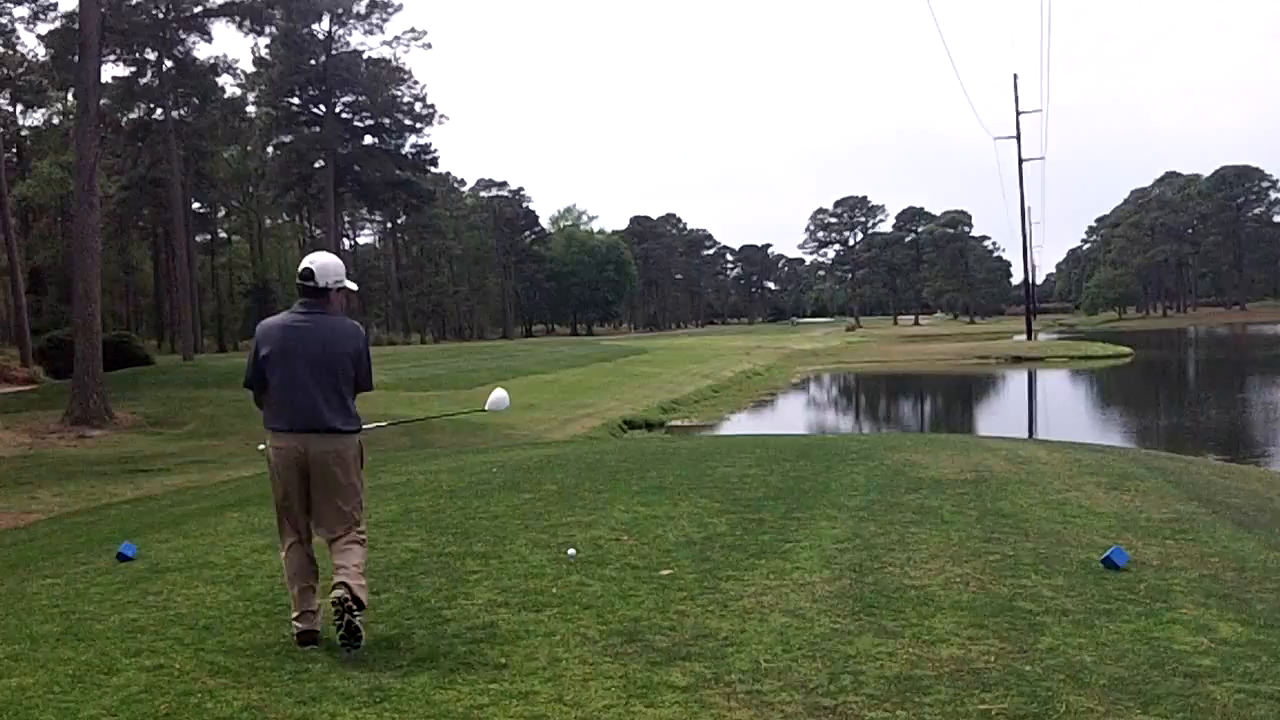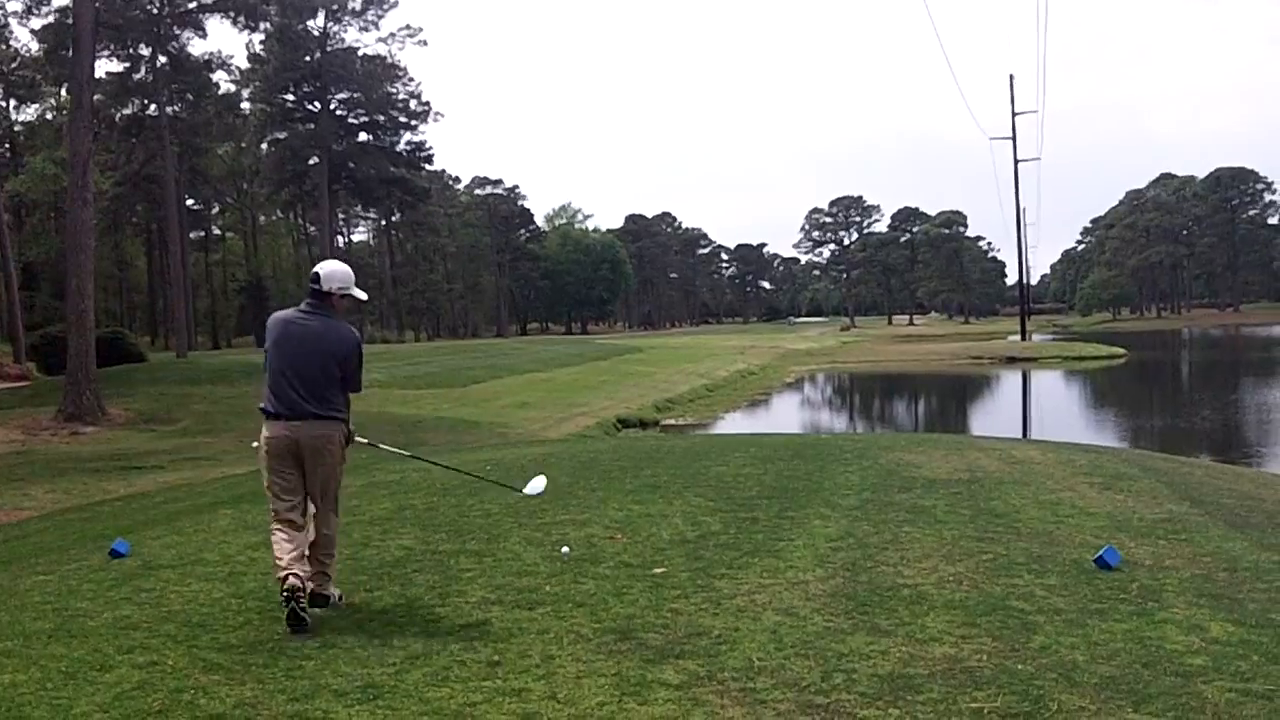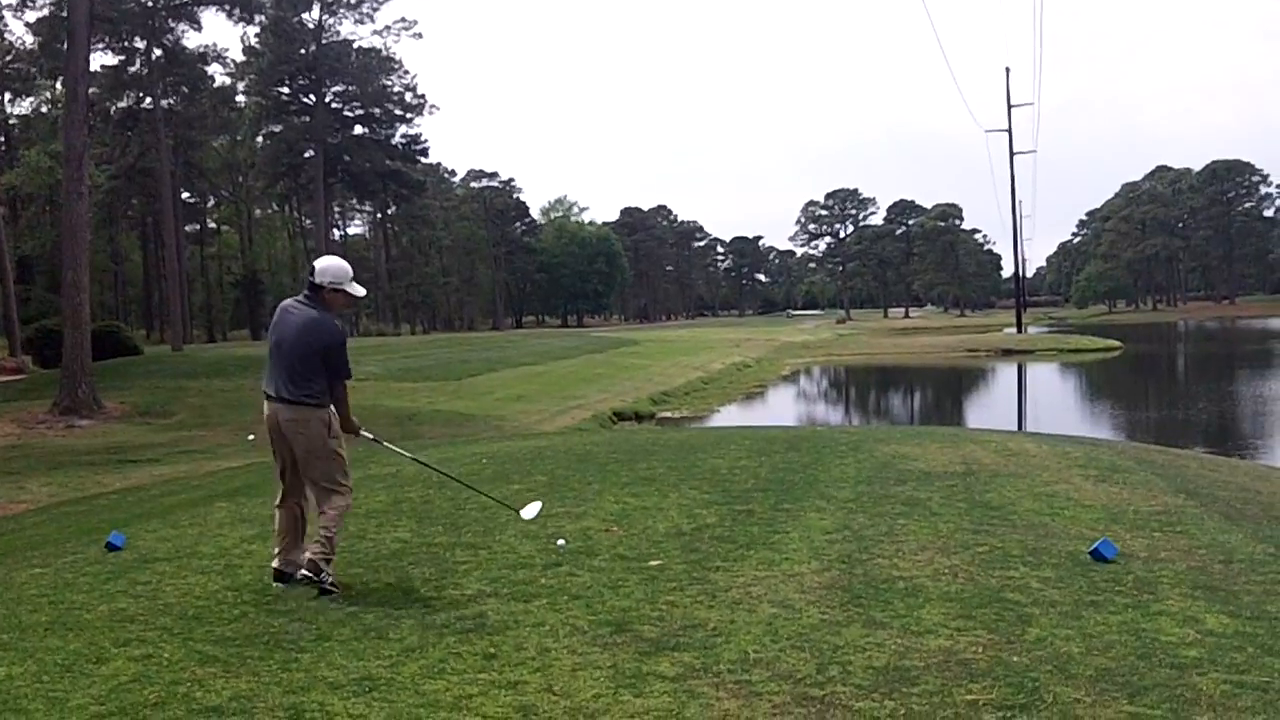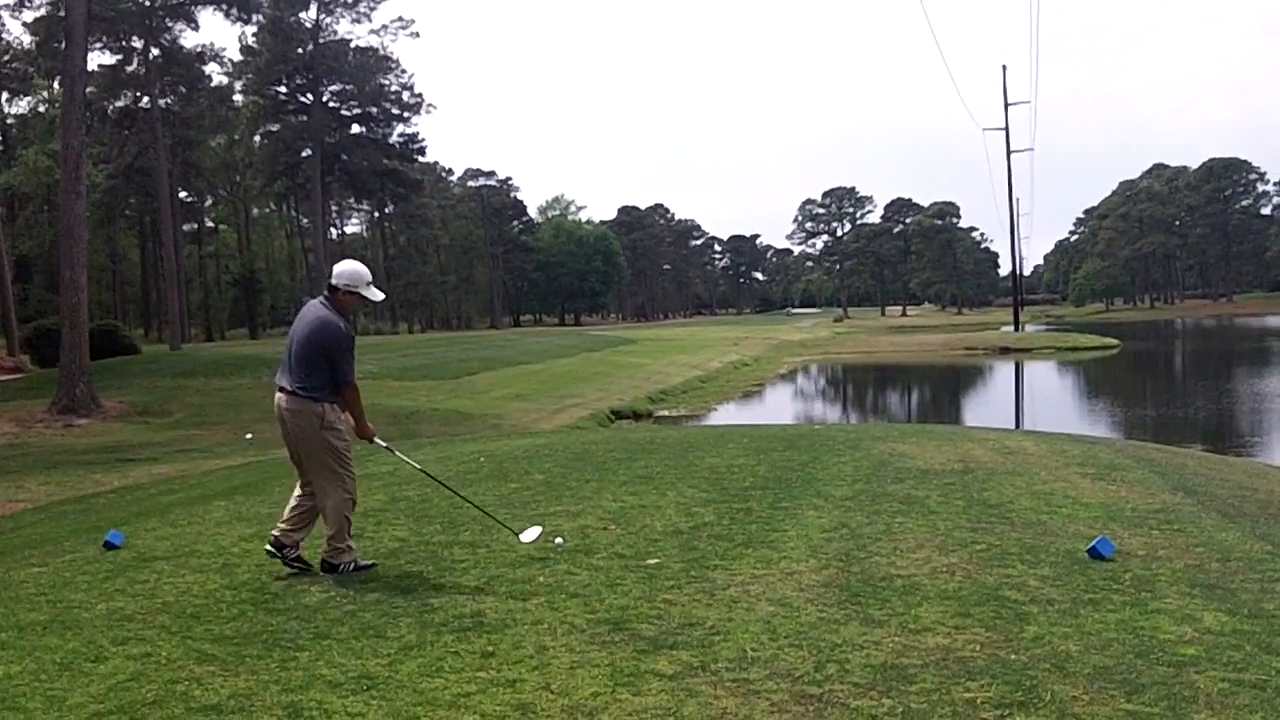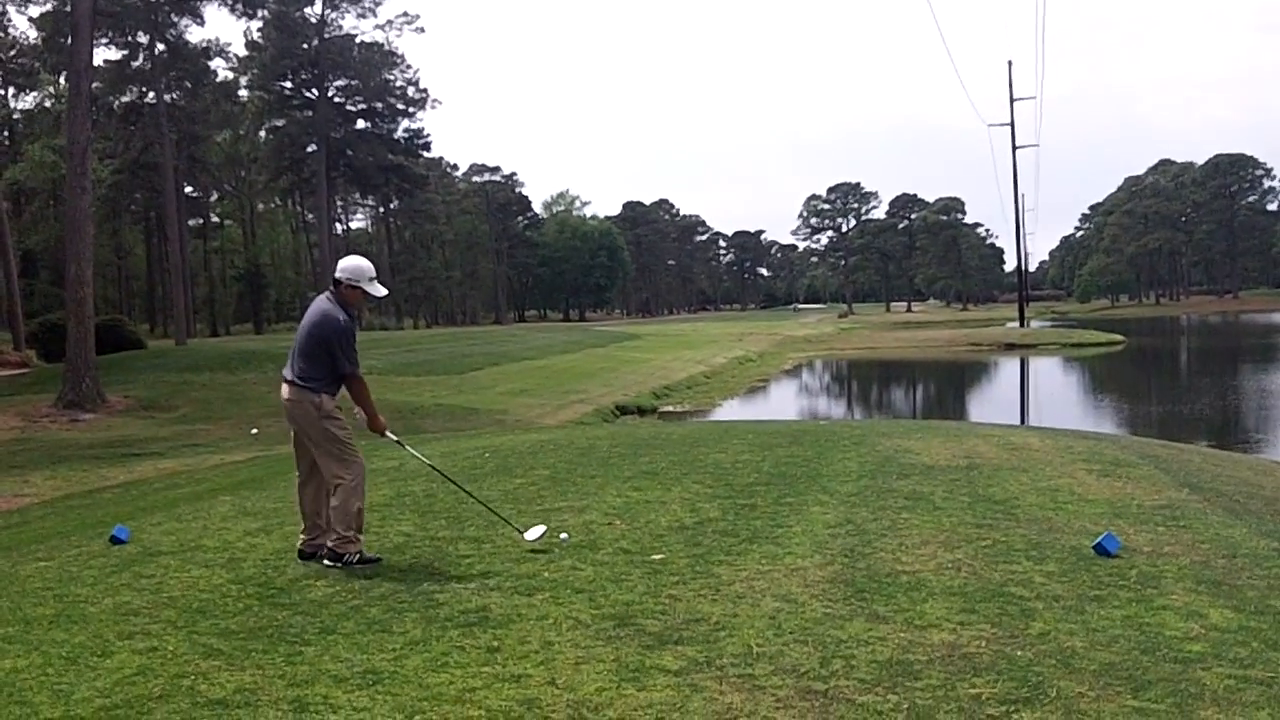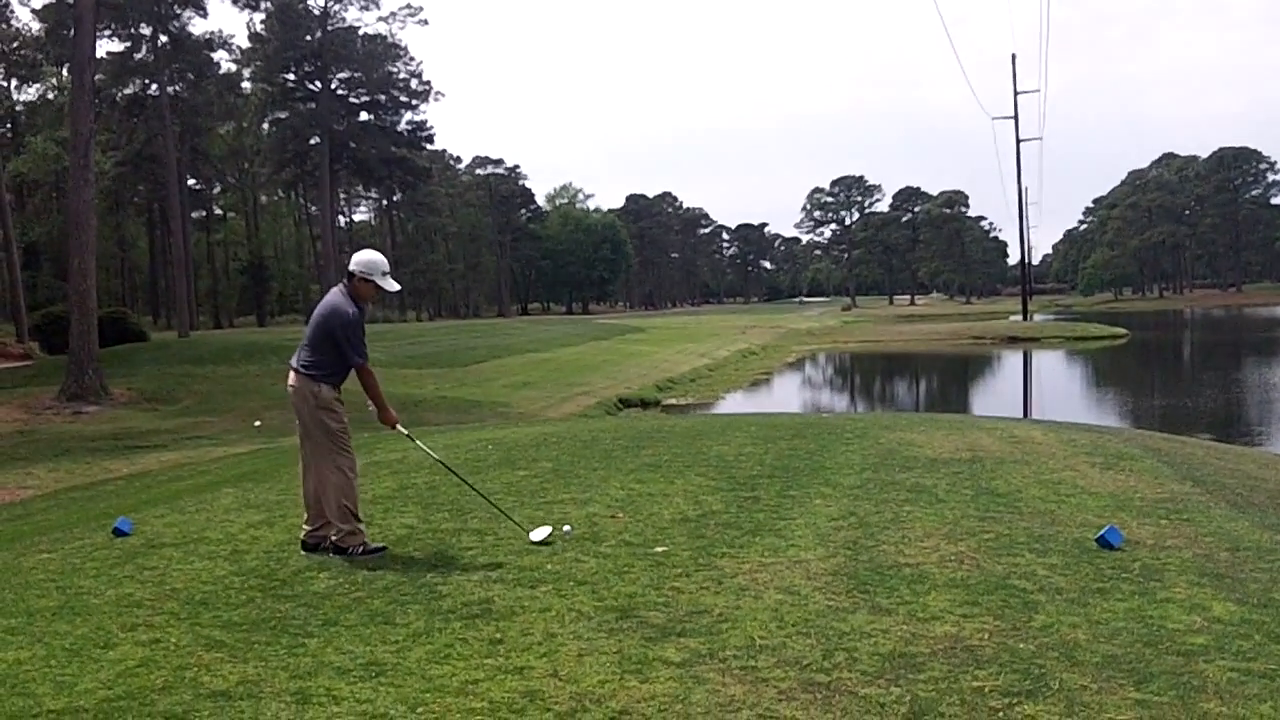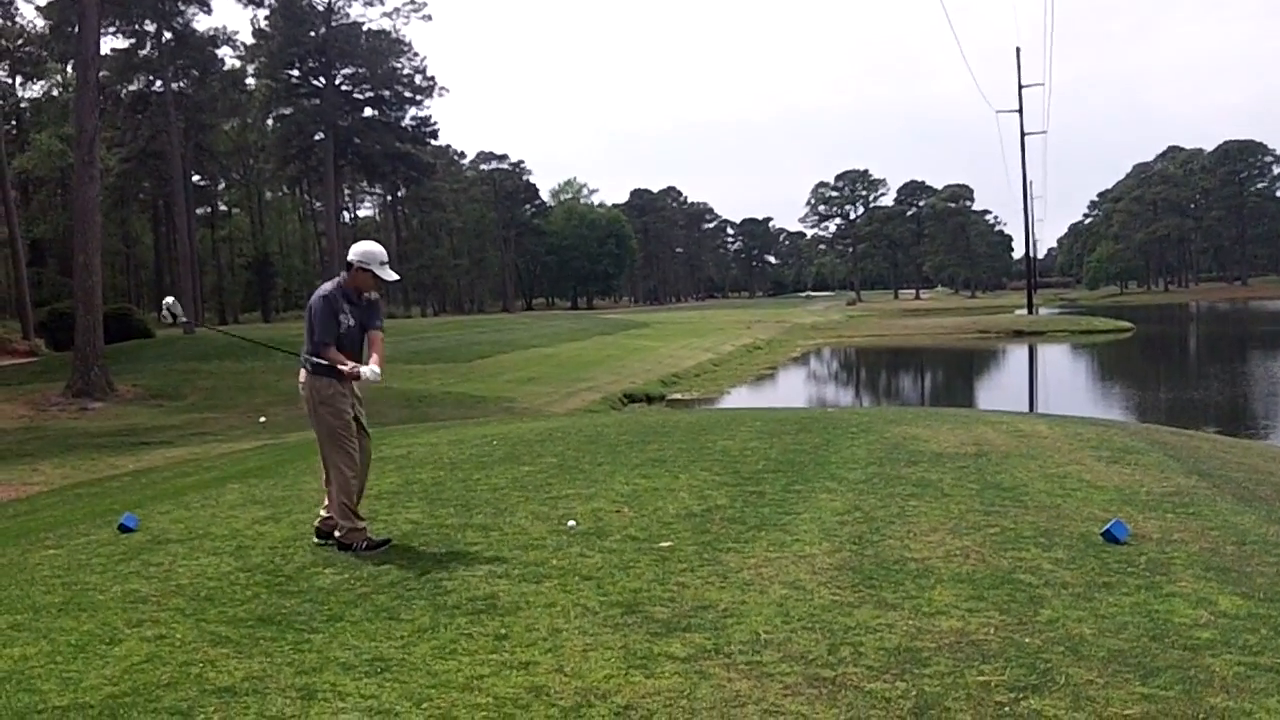
dt=0.4s
person 1, frame 1
left shoulder: (267, 331)
right shoulder: (352, 333)
left elbow: (258, 393)
left hip: (285, 443)
right hip: (337, 443)
left knee: (295, 536)
right knee: (346, 534)
left ankle: (305, 624)
right ankle: (349, 599)
person 1, frame 2
left shoulder: (276, 323)
right shoulder: (346, 337)
right elbow: (346, 393)
right wrist: (342, 429)
left hip: (278, 430)
right hip: (324, 431)
left knee: (285, 517)
right knee: (325, 511)
left ankle: (294, 583)
right ankle: (321, 589)
person 1, frame 3
left shoulder: (284, 310)
right shoulder: (330, 329)
right elbow: (338, 384)
right wrist: (346, 421)
left hip: (275, 410)
right hip: (309, 416)
left knee: (290, 492)
right knee: (335, 492)
left ankle: (285, 566)
right ankle: (316, 563)
person 1, frame 4
left shoulder: (312, 308)
right shoulder: (337, 329)
right elbow: (346, 384)
left wrist: (344, 411)
right wrist: (361, 424)
left hip: (288, 401)
right hip: (312, 409)
left knee: (313, 481)
right knee: (338, 483)
left ankle: (285, 539)
right ankle: (338, 557)
person 1, frame 5
left shoulder: (324, 303)
right shoulder: (337, 322)
right elbow: (352, 376)
left wrist: (363, 407)
right wrist: (373, 416)
left hip: (297, 395)
right hip: (312, 401)
left knee: (313, 474)
right knee: (349, 470)
left ankle: (313, 543)
right ankle: (344, 547)
person 1, frame 6
left shoulder: (344, 299)
right shoulder: (345, 314)
left elbow: (359, 355)
right elbow: (360, 366)
left wrist: (377, 400)
right wrist: (383, 408)
left hip: (310, 385)
right hip: (316, 390)
left knee: (317, 465)
right knee: (339, 464)
left ankle: (316, 534)
right ankle: (347, 539)
person 1, frame 7
left shoulder: (370, 301)
right shoulder: (326, 298)
left elbow: (375, 337)
right elbow: (324, 350)
left wrist: (372, 366)
right wrist: (345, 366)
left hip: (345, 383)
right hip: (323, 384)
left knee: (359, 455)
right knee: (344, 459)
left ankle: (329, 523)
right ankle: (350, 535)
